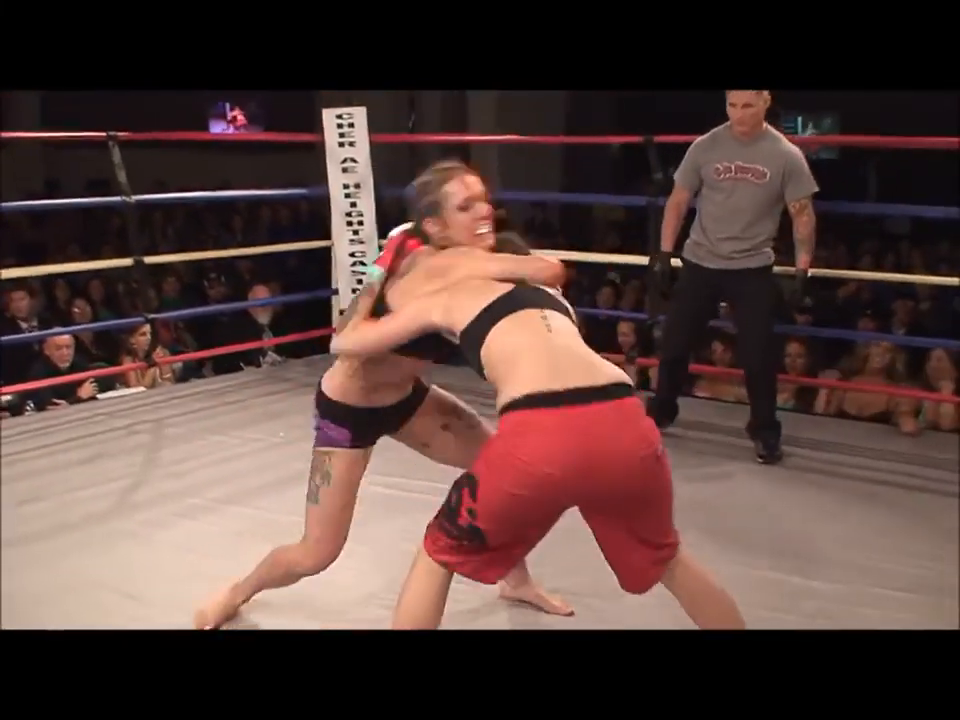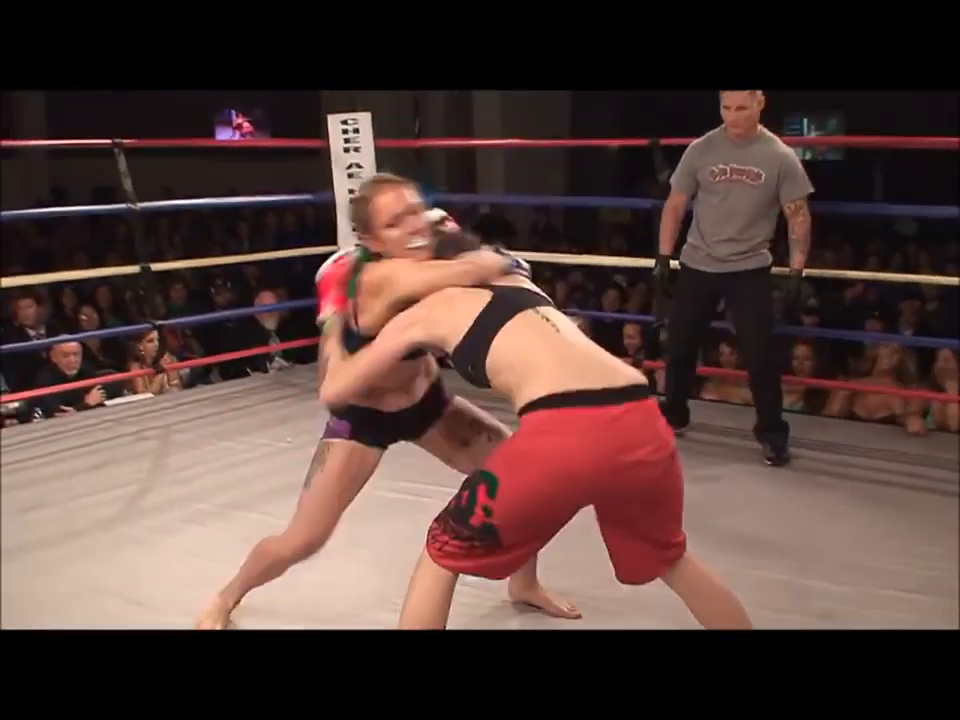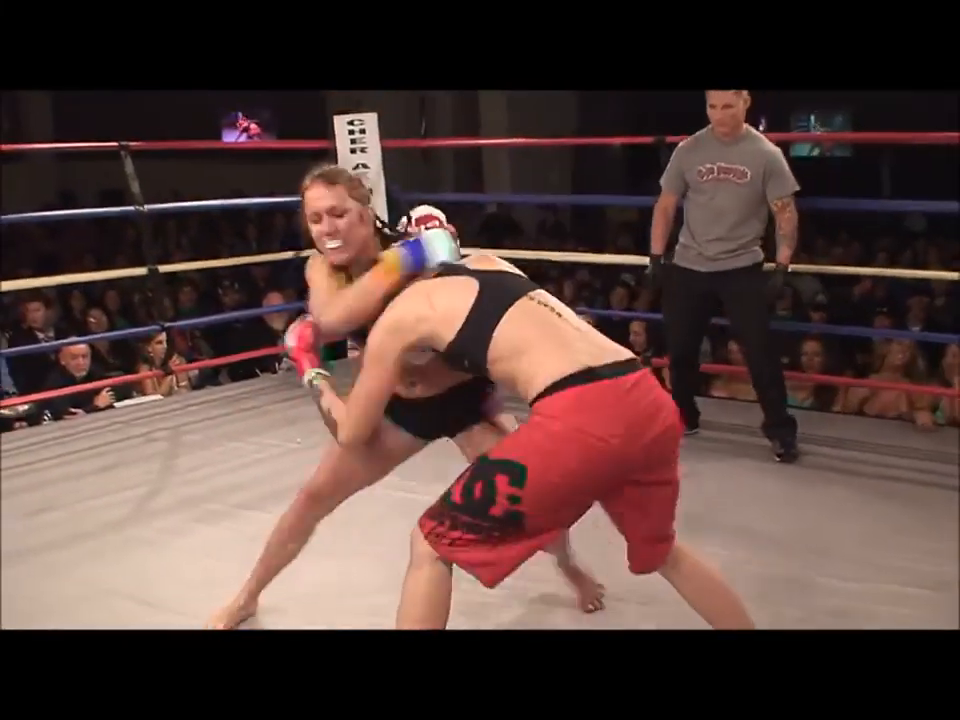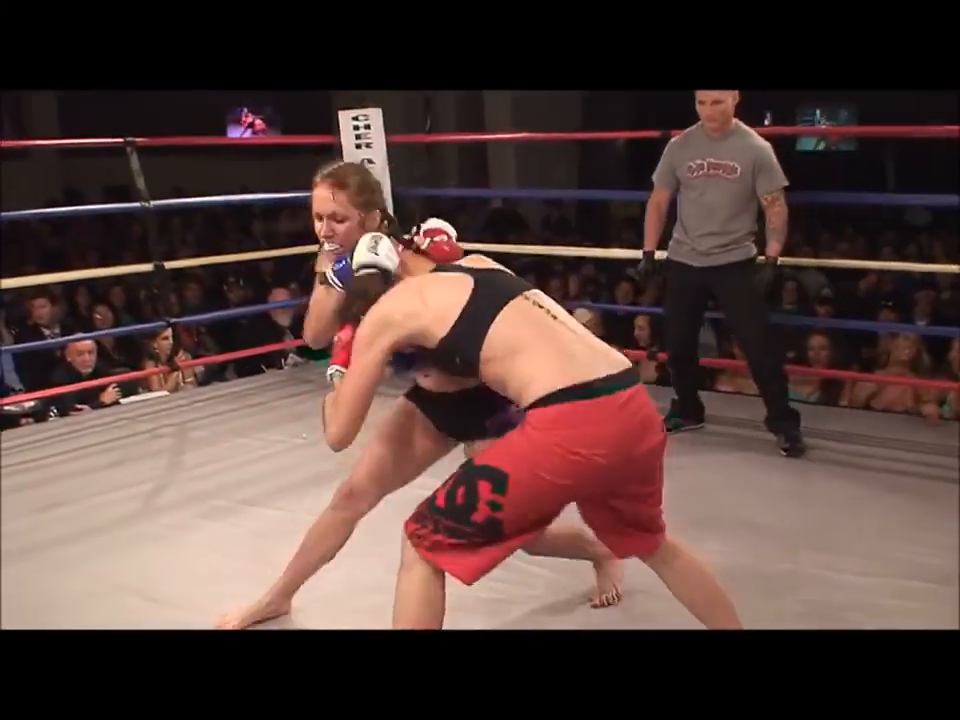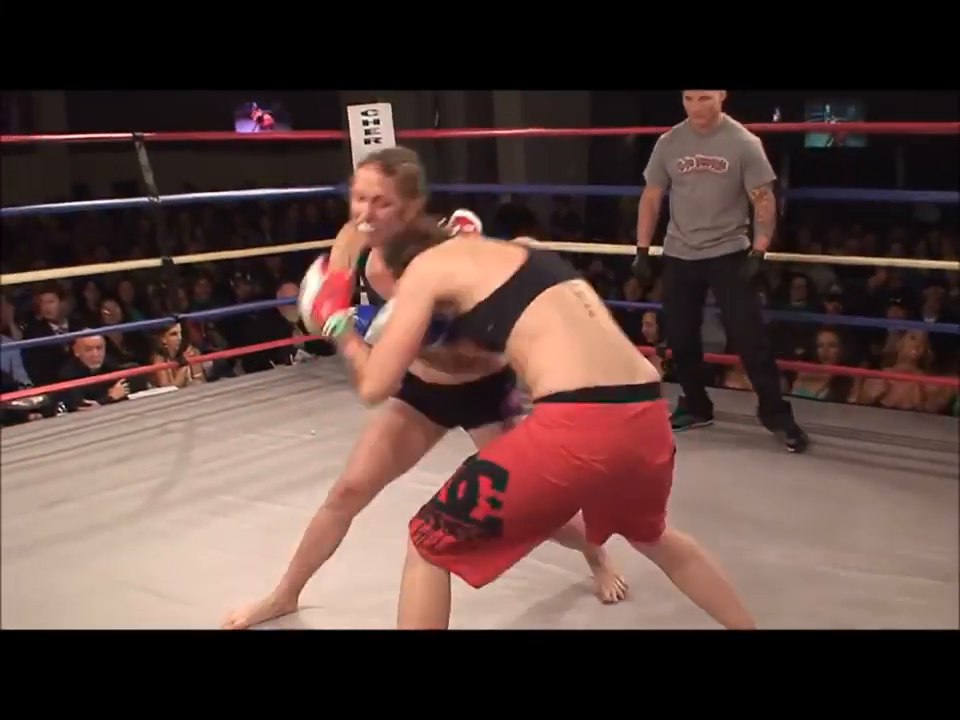
dt=0.1s
person 1, frame 1
left shoulder: (416, 254)
right shoulder: (428, 261)
left hip: (404, 398)
right hip: (344, 413)
right knee: (317, 555)
left ankle: (517, 580)
right ankle: (238, 591)
person 1, frame 2
left shoulder: (426, 264)
right shoulder: (376, 276)
right elbow: (476, 266)
right wrist: (503, 262)
left hip: (426, 402)
right hip: (359, 415)
right knee: (301, 540)
left ankle: (524, 584)
right ankle: (228, 596)
person 1, frame 3
right shoulder: (322, 263)
right elbow: (334, 320)
left hip: (462, 396)
right hip: (404, 406)
right knee: (315, 496)
left ankle: (570, 564)
right ankle: (247, 597)
person 1, frame 4
left shoulder: (418, 257)
right shoulder: (336, 258)
right elbow: (317, 330)
right wrist: (336, 277)
left hip: (486, 399)
right hip: (430, 399)
right knee: (351, 496)
left ankle: (603, 555)
right ankle: (276, 598)
person 1, frame 5
right shoulder: (354, 240)
left hip: (485, 391)
right hip: (421, 389)
right knee: (348, 491)
left ankle: (598, 555)
right ankle: (284, 595)
person 2, frame 1
left shoulder: (444, 298)
right shoulder: (544, 284)
left elbow: (345, 343)
left hip: (539, 438)
right hip: (622, 426)
left knee: (438, 556)
right knee: (667, 560)
person 2, frame 2
left shoulder: (422, 315)
right shoulder: (515, 281)
left elbow: (333, 390)
left hip: (561, 436)
right hip: (640, 424)
left knee: (441, 557)
right knee: (670, 560)
person 2, frame 3
left shoulder: (397, 315)
right shoulder: (488, 263)
left elbow: (352, 434)
left wrist: (320, 385)
left hip: (579, 417)
right hip: (646, 401)
left knee: (434, 548)
right knee: (658, 551)
person 2, frame 4
left shoulder: (387, 311)
right shoulder: (478, 263)
left elbow: (338, 434)
left wrist: (336, 372)
left hip: (570, 430)
right hip: (634, 412)
left knee: (423, 550)
right knee: (651, 542)
person 2, frame 5
left shoulder: (429, 265)
right shoulder: (524, 251)
left elbow: (375, 386)
left wrist: (342, 334)
left hip: (577, 427)
right hip: (647, 420)
left knee: (431, 547)
right knee: (654, 538)
person 3, frame 1
left shoulder: (786, 155)
right shoulder: (705, 147)
left elbow: (803, 214)
right elbow: (678, 201)
left wrist: (801, 270)
right wrist: (664, 254)
left hip: (752, 269)
right hip: (698, 263)
left knee: (759, 355)
right knee: (675, 343)
left ankle: (764, 431)
right ankle: (662, 411)
person 3, frame 2
left shoulder: (780, 157)
right shoulder: (700, 150)
left elbow: (798, 216)
right elbow: (675, 205)
left wrist: (796, 271)
right wrist: (663, 258)
left hip: (750, 270)
right hip: (696, 266)
left knee: (760, 357)
right knee: (680, 347)
left ankle: (772, 433)
right ankle: (674, 414)
person 3, frame 3
left shoulder: (766, 154)
right shoulder: (688, 151)
left elbow: (785, 212)
right elbow: (666, 206)
left wrist: (782, 266)
right wrist: (656, 257)
left hip: (742, 268)
right hip: (688, 266)
left knee: (760, 351)
right knee: (679, 347)
left ankle: (780, 427)
right ankle: (684, 415)
person 3, frame 4
left shoulder: (755, 149)
right shoulder: (679, 146)
left elbow: (776, 207)
right elbow: (658, 201)
left wrist: (771, 260)
right wrist: (648, 252)
left hip: (735, 262)
right hip: (683, 261)
left knee: (758, 345)
right knee: (678, 343)
left ankle: (784, 421)
right ankle: (688, 410)
person 3, frame 5
left shoulder: (744, 144)
right shoulder: (669, 143)
left elbow: (764, 202)
right elbow: (651, 198)
left wrist: (758, 252)
right wrist: (642, 250)
left hip: (731, 255)
right hip: (679, 257)
left knee: (749, 338)
right knee: (681, 341)
left ankle: (777, 415)
right ankle: (695, 407)
